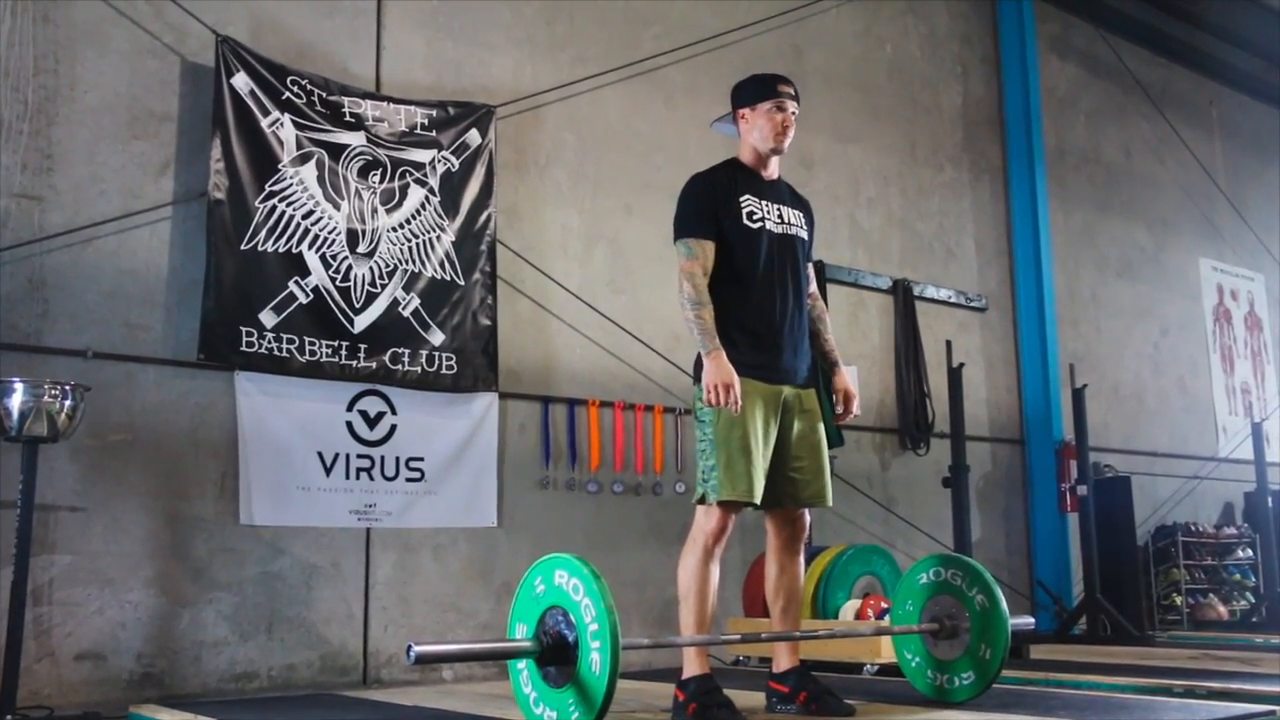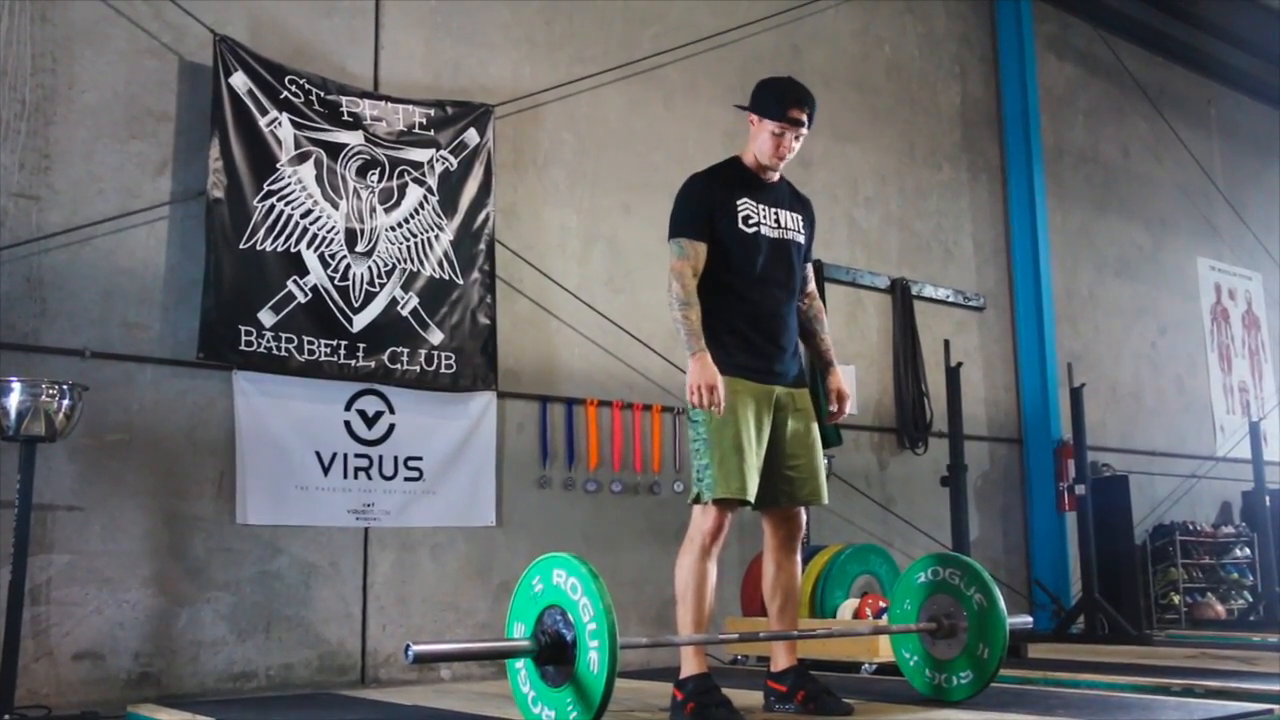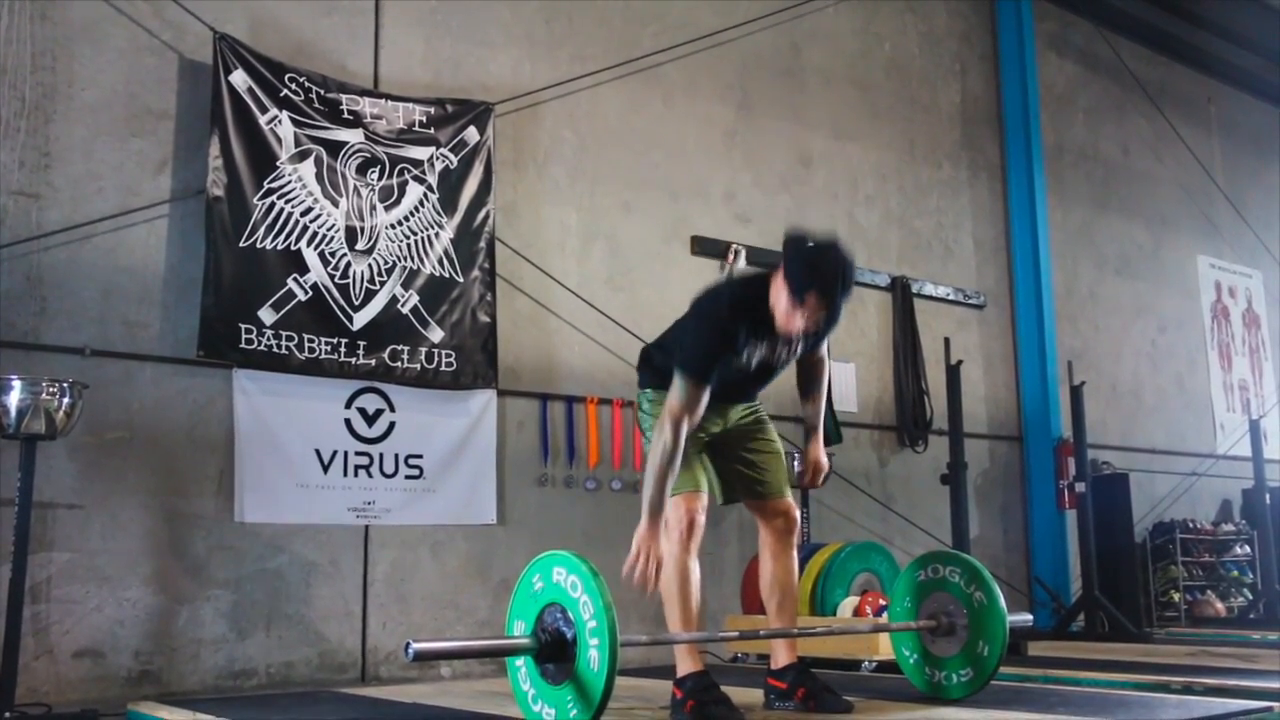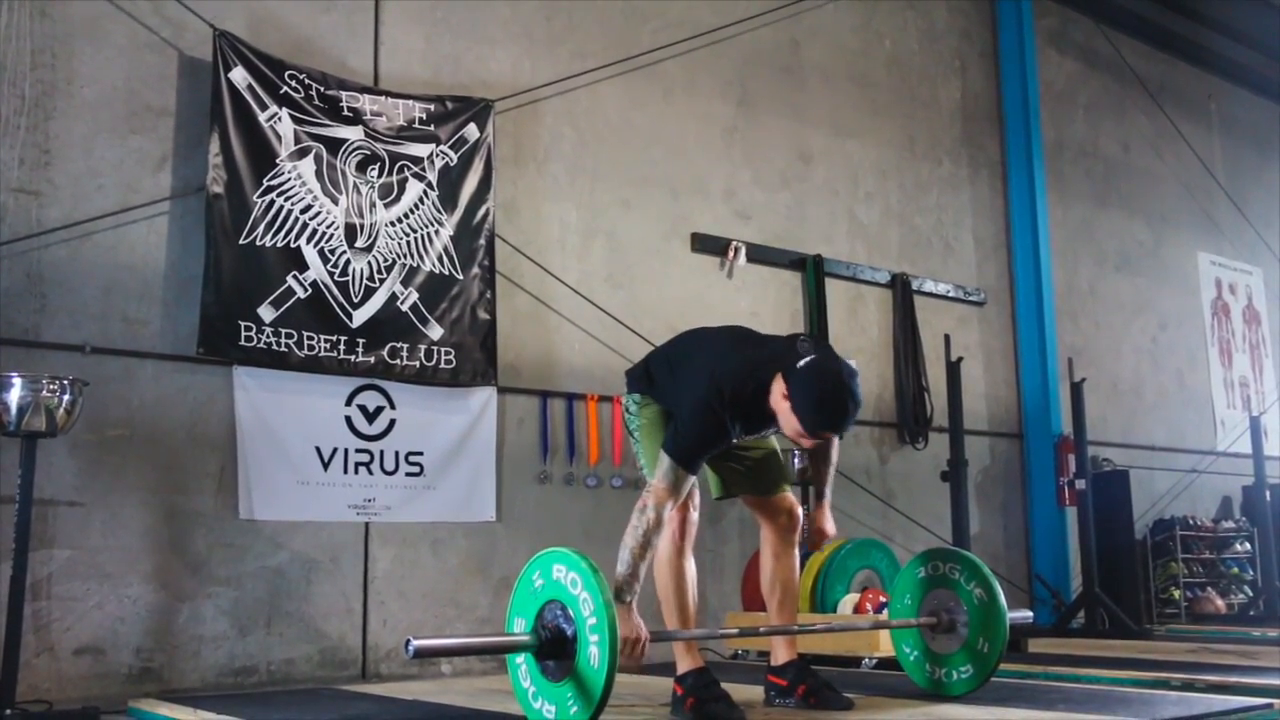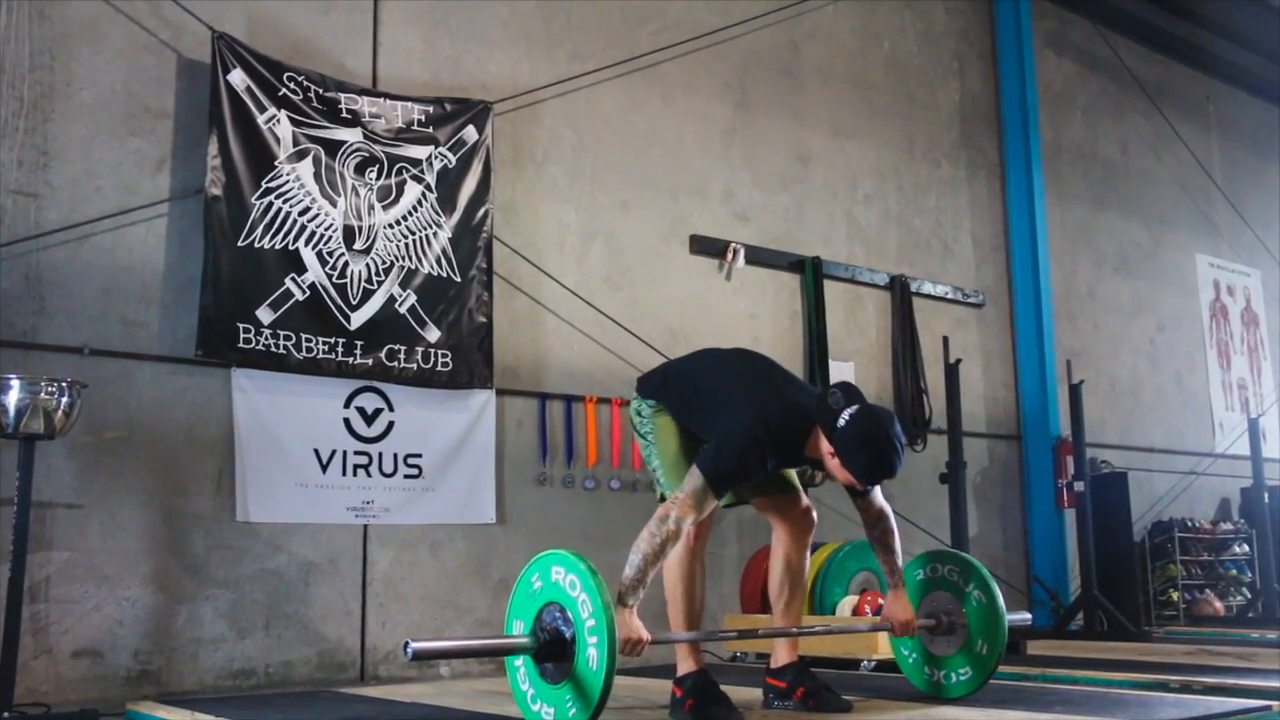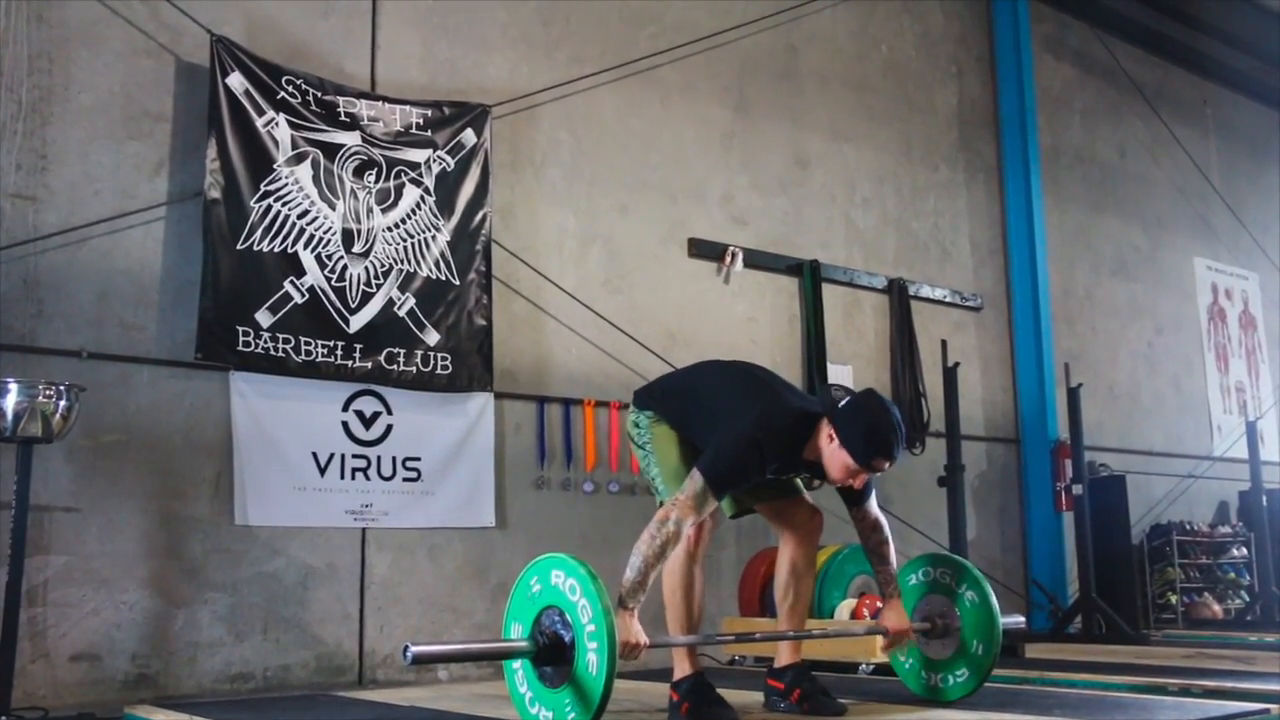
dt=0.5s
person 1, frame 1
left shoulder: (797, 204)
right shoulder: (710, 188)
right elbow: (693, 280)
left wrist: (835, 367)
right wrist: (714, 355)
left hip: (796, 382)
right hip: (738, 377)
left knee: (792, 523)
right knee: (716, 517)
person 1, frame 2
left shoulder: (799, 206)
right shoulder: (708, 189)
right elbow: (683, 278)
left wrist: (830, 367)
right wrist: (698, 355)
left hip: (788, 383)
right hip: (730, 378)
left knee: (788, 524)
right knee: (713, 517)
person 1, frame 3
left shoulder: (812, 314)
right shoulder: (723, 312)
left elbow: (815, 363)
right elbow: (675, 423)
left wrist: (815, 437)
right wrist: (651, 523)
left hip: (738, 403)
right hip: (670, 391)
left knee: (782, 517)
right knee: (688, 514)
left ankle: (785, 674)
person 1, frame 4
left shoulder: (819, 381)
right shoulder: (713, 404)
left elbow: (825, 437)
right elbow: (655, 507)
left wrist: (822, 506)
right wrist: (623, 607)
left hip: (738, 414)
right hip: (660, 399)
left knee: (785, 515)
right knee: (681, 515)
left ankle: (785, 670)
right ankle: (690, 678)
person 1, frame 5
left shoulder: (845, 434)
right shoulder: (758, 438)
left elbow: (877, 513)
right elbow: (674, 517)
left wrist: (897, 591)
right wrist: (624, 609)
left hip: (725, 404)
right hip: (664, 403)
left knee: (798, 517)
right knee: (695, 521)
left ankle: (783, 673)
right ankle: (690, 680)
person 1, frame 6
left shoulder: (845, 447)
right shoulder: (757, 440)
left elbow: (871, 524)
right elbow: (673, 520)
left wrist: (892, 602)
right wrist: (626, 613)
left hip: (720, 414)
right hip: (662, 415)
left knee: (804, 521)
right knee: (695, 526)
left ankle: (785, 673)
right ankle: (686, 683)
